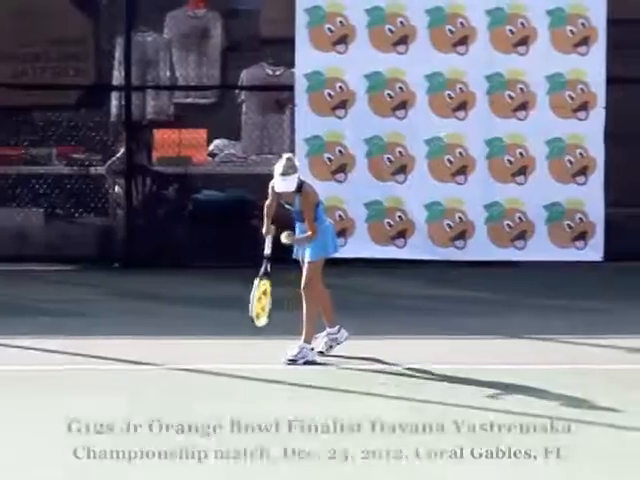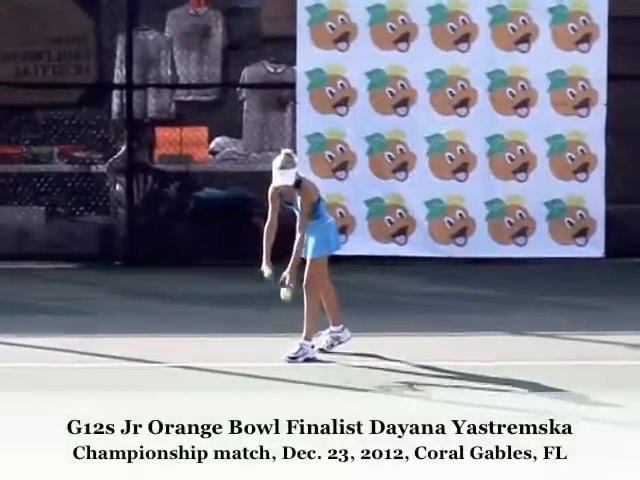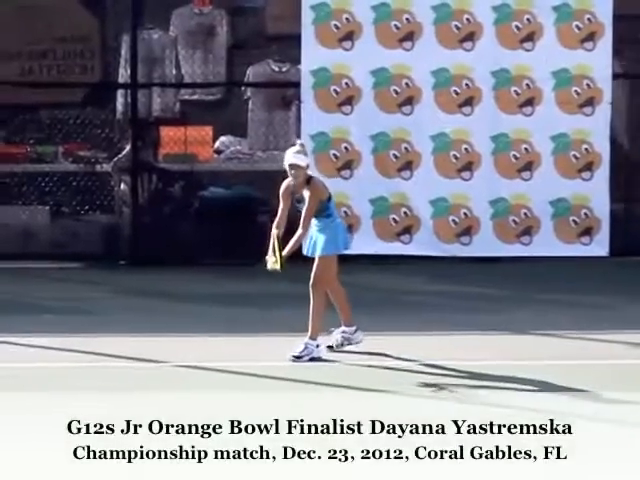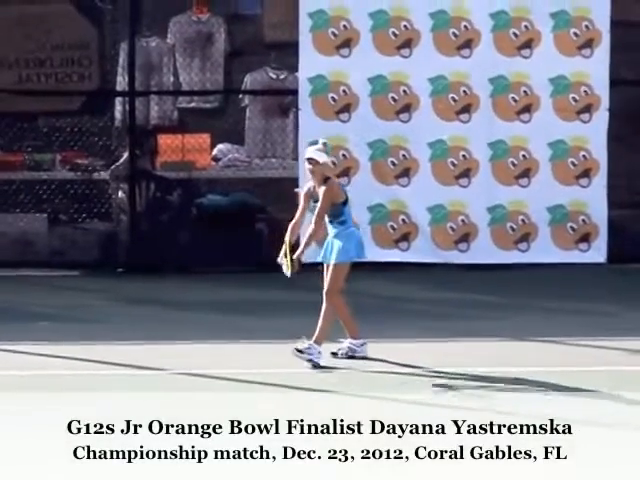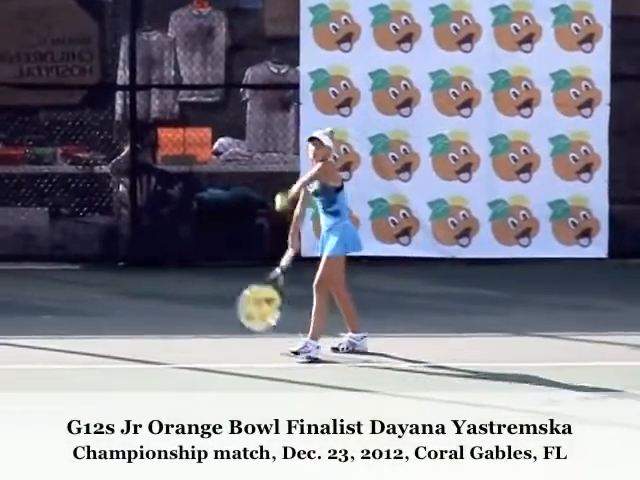
dt=0.5s
person 1, frame 1
left shoulder: (307, 194)
right shoulder: (275, 186)
left elbow: (313, 232)
right elbow: (270, 204)
left wrist: (295, 240)
right wrist: (267, 225)
left hip: (318, 235)
right hip: (301, 231)
left knee: (308, 287)
right knee: (315, 284)
left ankle: (306, 346)
right ankle: (334, 330)
person 1, frame 2
left shoulder: (306, 190)
right shoulder: (275, 189)
left elbow: (301, 233)
right elbow: (271, 224)
left wrist: (291, 268)
right wrist: (266, 259)
left hip: (321, 231)
right hip: (311, 231)
left knee: (310, 285)
right knee: (322, 282)
left ankle: (307, 344)
right ankle: (337, 330)
person 1, frame 3
left shoulder: (314, 188)
right shoulder: (287, 187)
left elbow: (303, 228)
right elbow: (280, 221)
left wrist: (284, 254)
left hip: (330, 232)
right hip: (319, 231)
left knee: (317, 285)
right knee: (330, 283)
left ankle: (312, 344)
right ankle: (350, 329)
person 1, frame 4
left shoulder: (330, 188)
right shoulder: (308, 189)
left elbow: (316, 226)
right elbow: (297, 221)
left wrist: (299, 254)
left hip: (346, 240)
right hip: (334, 240)
left knee: (330, 293)
right knee: (334, 294)
left ankle: (314, 347)
right ankle: (356, 342)
person 1, frame 5
left shoulder: (326, 169)
right shoulder: (311, 175)
left elbow: (303, 183)
right elbow: (300, 208)
left wrist: (291, 194)
right wrist: (293, 235)
left hip: (338, 232)
right hip: (329, 232)
left knee: (320, 285)
right knee: (337, 287)
left ankle: (312, 344)
right ankle: (356, 336)
